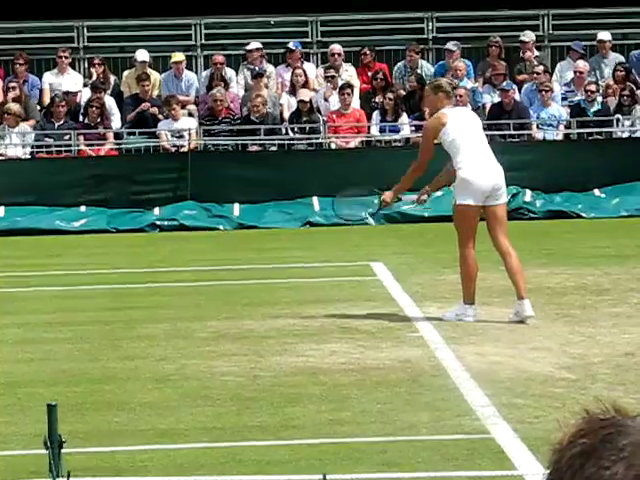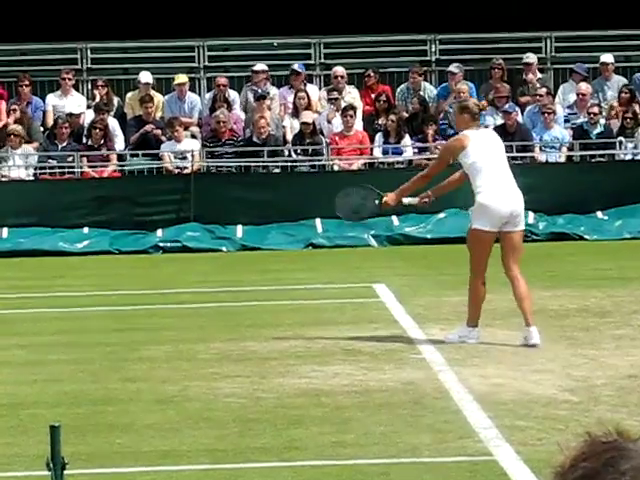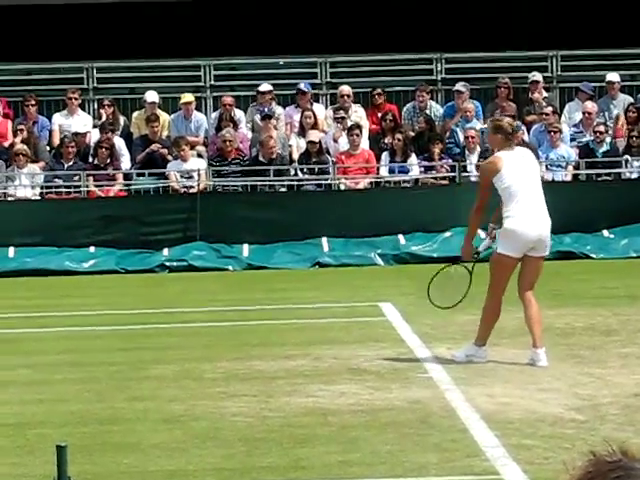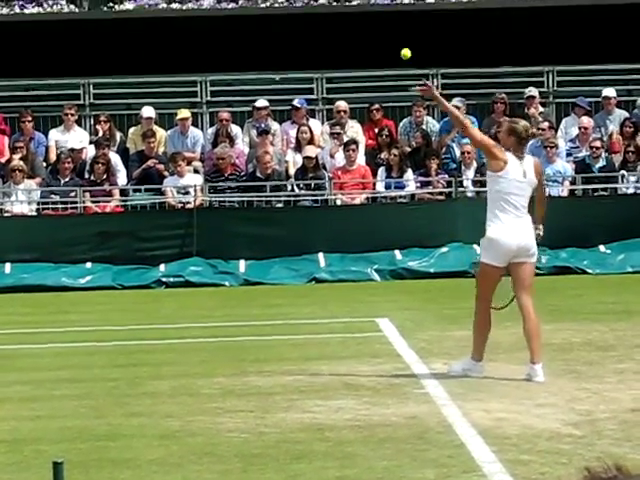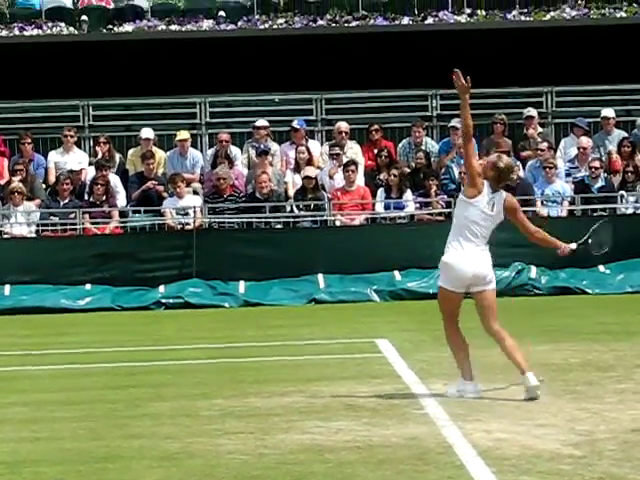
dt=0.4s
person 1, frame 1
left shoulder: (435, 121)
right shoulder: (469, 113)
left elbow: (420, 166)
left wrist: (394, 192)
right wrist: (430, 188)
left hip: (472, 181)
right hip: (495, 175)
left knee: (466, 246)
right knee: (502, 243)
left ankle: (468, 307)
right ankle: (523, 302)
person 1, frame 2
left shoulder: (458, 141)
right shoulder: (492, 134)
left elbow: (427, 175)
left wrist: (396, 195)
right wrist: (432, 194)
left hip: (490, 205)
right hip: (515, 201)
left knee: (477, 271)
right knee: (513, 270)
left ankle: (471, 329)
right ankle: (530, 329)
person 1, frame 3
left shoulder: (491, 164)
right shoulder: (527, 154)
left elbow: (479, 208)
left wrist: (468, 240)
right wrist: (495, 223)
left hip: (517, 229)
right hip: (542, 228)
left knee: (495, 292)
right knee: (527, 292)
left ankle: (478, 347)
right ankle: (538, 350)
person 1, frame 4
left shoulder: (499, 156)
right shoulder: (535, 165)
left elbow: (464, 125)
right elbow: (540, 201)
left wrist: (437, 97)
right wrist: (538, 224)
left hip: (500, 240)
right hip: (526, 239)
left knee: (482, 302)
right knee: (525, 302)
left ankle: (475, 361)
right ankle: (535, 366)
person 1, frame 5
left shoulder: (476, 185)
right shoulder: (508, 201)
left elbow: (467, 140)
right elbow: (534, 232)
left wrist: (463, 99)
right wrist: (561, 246)
left hip: (456, 264)
right hip: (482, 267)
left knee: (450, 324)
right knee: (493, 327)
left ankle: (468, 382)
right ankle: (528, 377)
